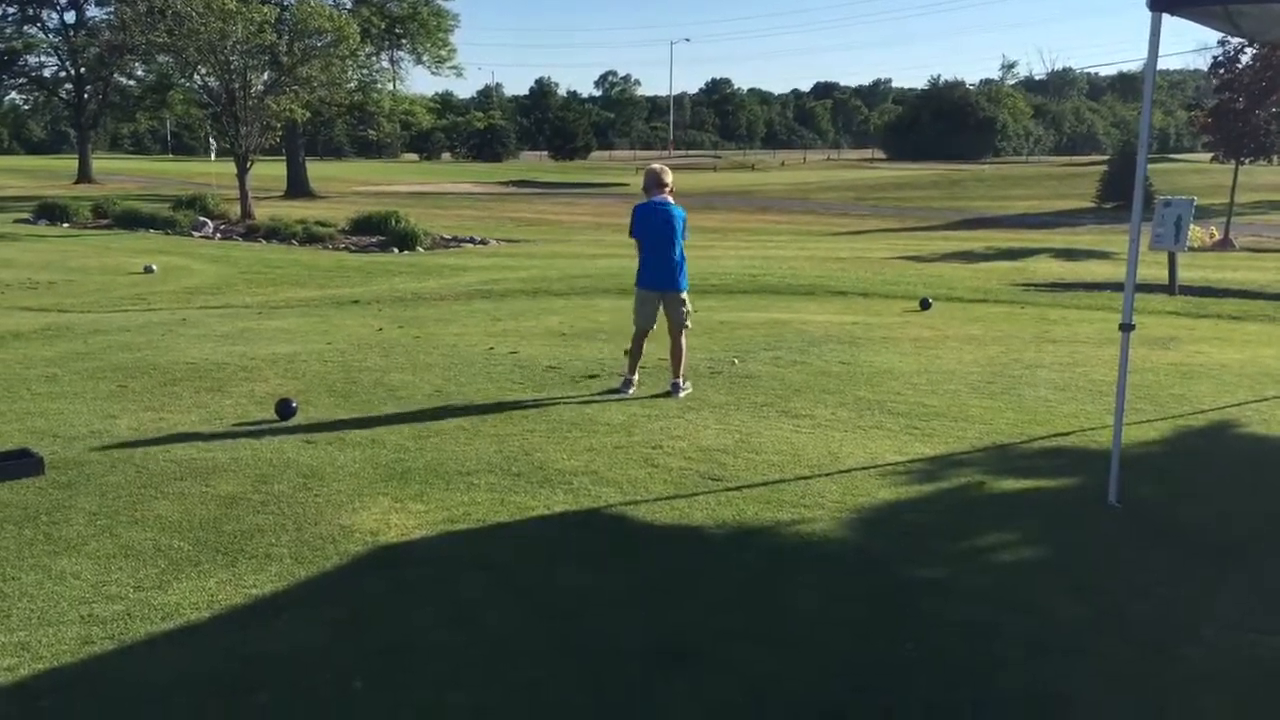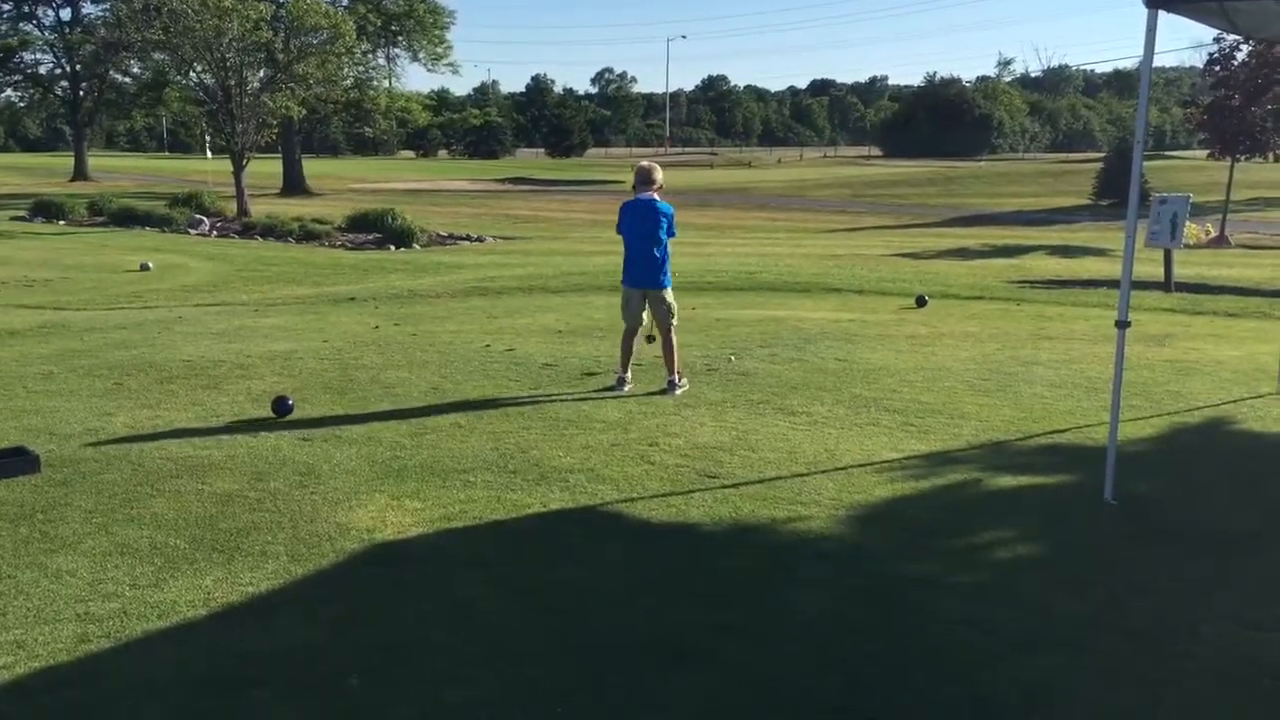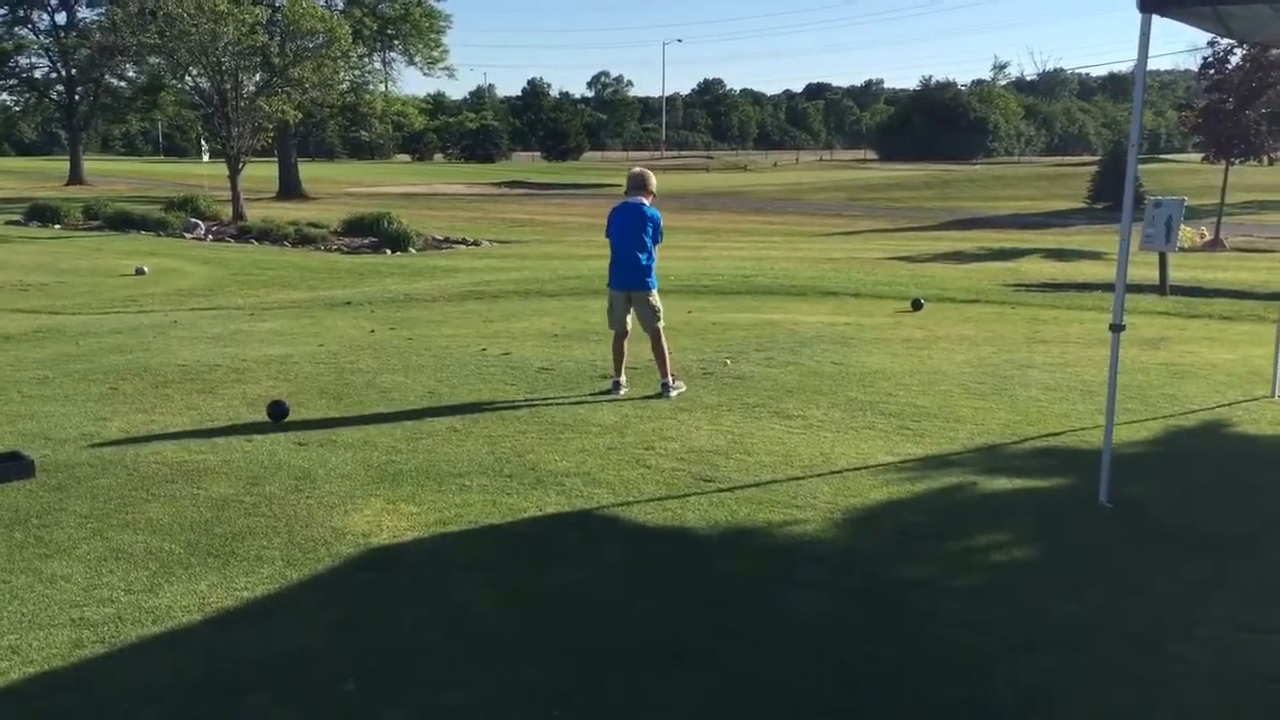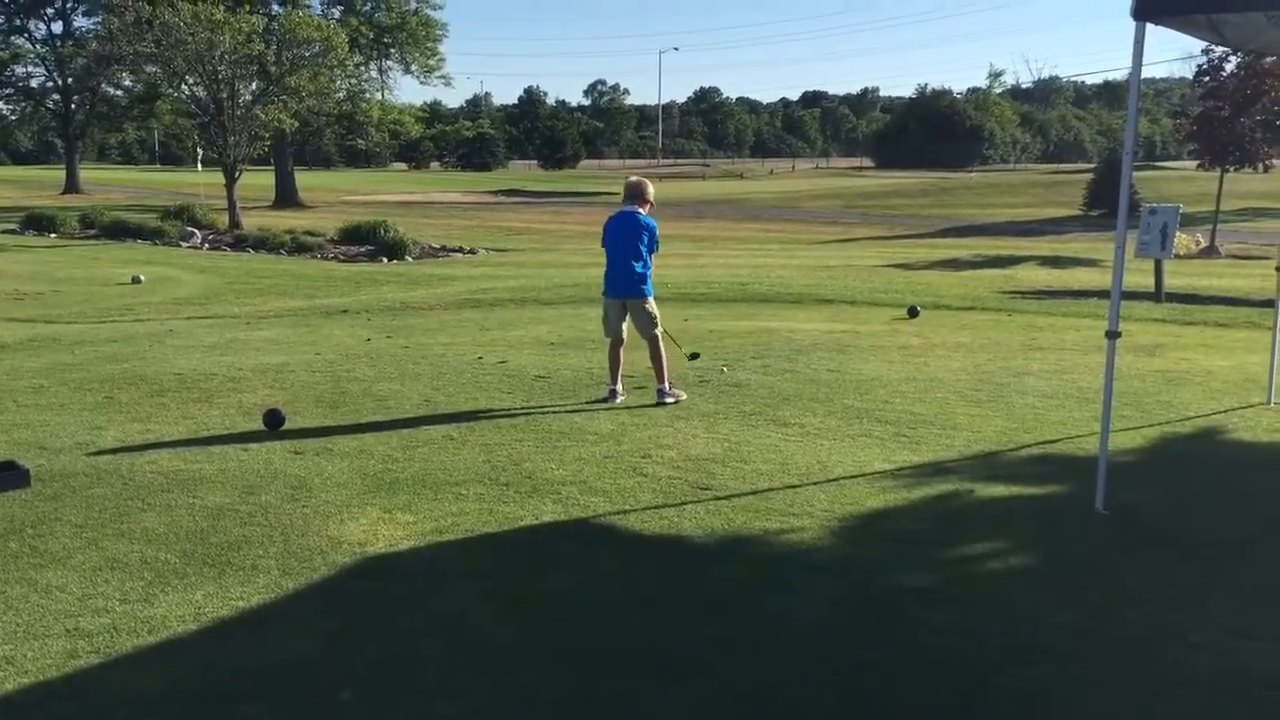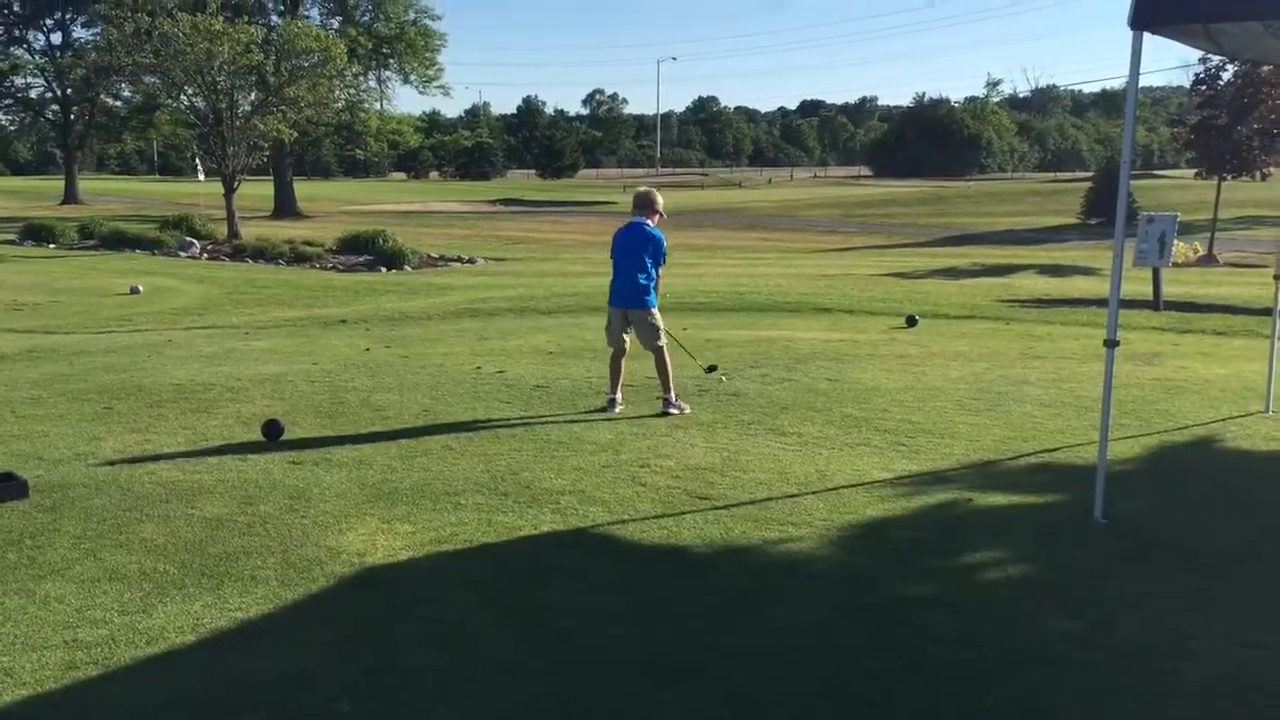
dt=0.2s
person 1, frame 1
left shoulder: (640, 210)
right shoulder: (680, 213)
left elbow: (640, 246)
right elbow: (679, 243)
left hip: (648, 281)
right hip: (675, 282)
left knee: (641, 331)
right knee: (677, 333)
left ankle: (630, 379)
right ankle: (678, 382)
person 1, frame 2
left shoulder: (626, 208)
right shoulder: (666, 210)
left elbow: (625, 237)
right elbow: (667, 241)
left hip: (632, 279)
right hip: (659, 279)
left knee: (631, 328)
right knee: (667, 329)
left ankle: (623, 376)
right ankle: (673, 379)
person 1, frame 3
left shoulder: (615, 213)
right shoulder: (653, 215)
left elbow: (614, 243)
right elbow: (653, 249)
left hip: (618, 282)
right hip: (643, 282)
left knee: (620, 332)
right knee: (656, 332)
left ankle: (618, 380)
right ankle: (667, 382)
person 1, frame 4
left shoulder: (611, 223)
right shoulder: (648, 224)
left elbow: (611, 253)
right elbow: (650, 260)
left hip: (613, 290)
right hip: (639, 290)
left knee: (616, 340)
right knee: (654, 338)
left ankle: (615, 389)
right ankle: (664, 388)
person 1, frame 5
left shoulder: (620, 234)
right shoulder: (656, 236)
right elbow: (657, 274)
right wrist: (653, 299)
left hip: (617, 299)
right hip: (642, 300)
left knee: (619, 350)
right knee: (659, 349)
left ankle: (614, 398)
right ankle: (669, 399)
